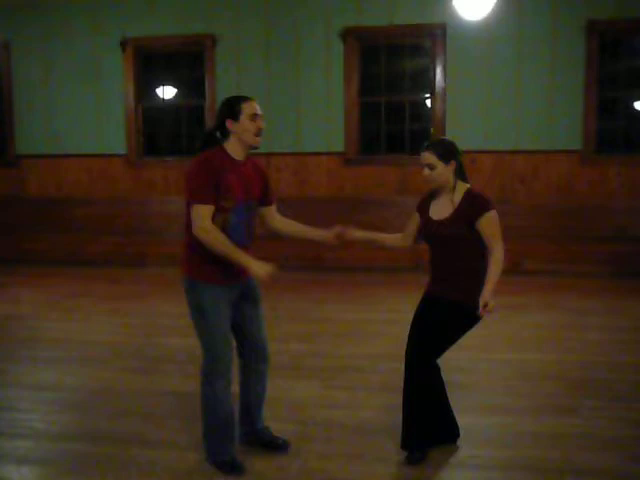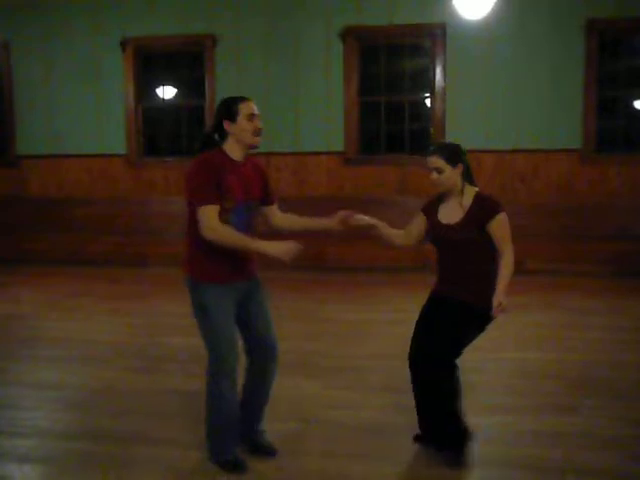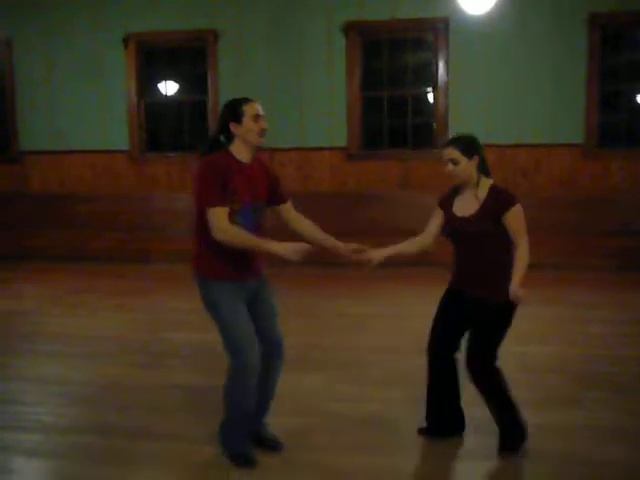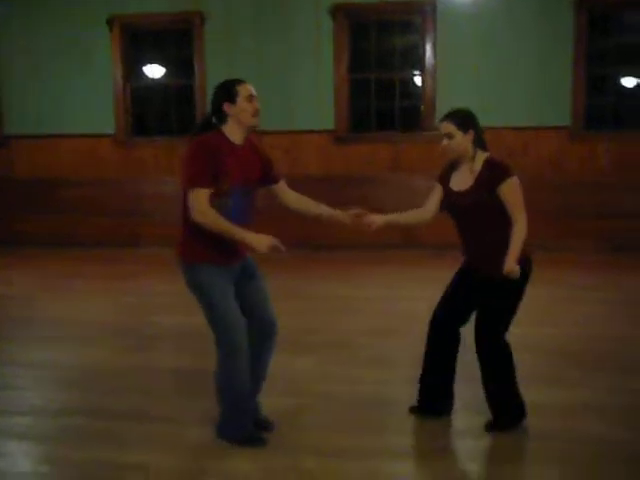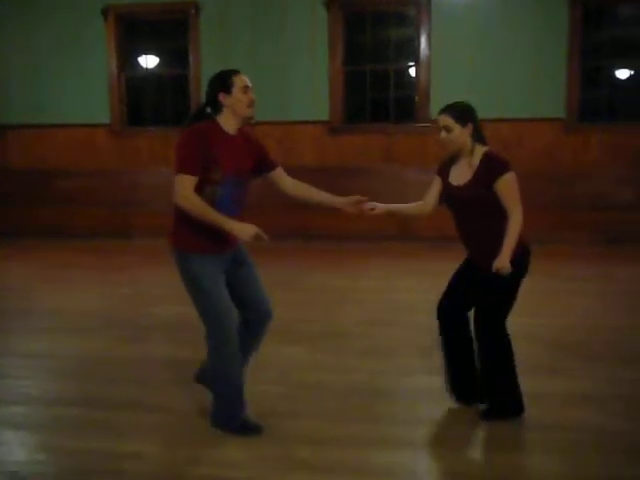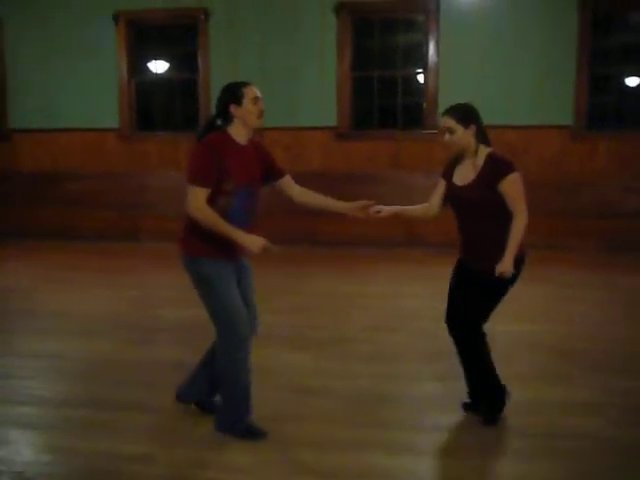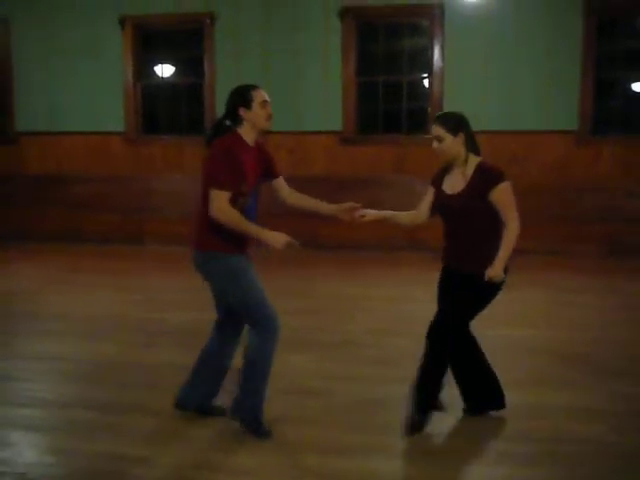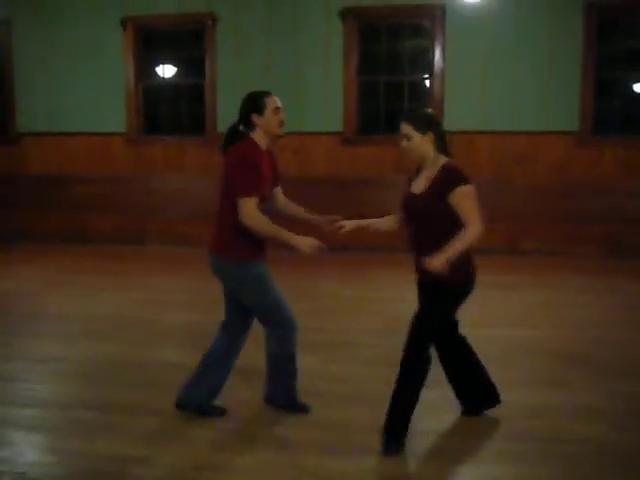
dt=0.2s
person 1, frame 1
left shoulder: (255, 171)
right shoulder: (206, 165)
left elbow: (275, 220)
right elbow: (202, 228)
left wrist: (321, 234)
right wrist: (249, 262)
left hip: (242, 280)
right hip: (207, 282)
left knee: (256, 354)
right knee: (219, 365)
left ankle: (253, 428)
right ankle: (219, 447)
person 1, frame 2
left shoulder: (255, 170)
right shoulder: (206, 166)
left elbow: (276, 217)
right elbow: (210, 229)
left wrist: (325, 223)
right wrist: (267, 248)
left hip: (246, 279)
right hip: (210, 283)
left knee: (266, 352)
right knee: (224, 364)
left ankle: (249, 431)
right ankle: (221, 446)
person 1, frame 3
left shoulder: (262, 171)
right shoulder: (212, 168)
left elbow: (294, 218)
right elbow: (220, 230)
left wrist: (338, 246)
right wrist: (277, 247)
left hip: (253, 276)
right hip: (218, 279)
left knee: (272, 350)
right knee: (247, 356)
left ankle: (254, 426)
right ankle: (234, 439)
person 1, frame 4
left shoulder: (253, 153)
right shoulder: (204, 148)
left elbow: (289, 197)
right elbow: (197, 210)
left wrist: (337, 215)
right wrist: (250, 237)
left hip: (239, 258)
right hip: (203, 262)
left knee: (264, 327)
right knee: (233, 341)
left ankle: (249, 407)
right ankle: (233, 424)
person 1, frame 5
left shoulder: (249, 143)
right shoulder: (197, 137)
left elbow: (289, 185)
right elbow: (182, 196)
left wrist: (339, 202)
right wrist: (233, 225)
left hip: (231, 247)
right hip: (196, 251)
left knee: (260, 313)
right knee: (224, 328)
left ankle: (216, 374)
right ankle: (228, 413)
person 1, frame 6
left shoulder: (258, 152)
right shoulder: (211, 148)
left elbow: (298, 193)
right elbow: (195, 207)
left wrist: (347, 208)
right wrist: (243, 238)
left hip: (232, 255)
right hip: (206, 255)
left knee: (242, 328)
right knee: (238, 332)
left ankle: (197, 391)
right ankle: (233, 418)
person 1, frame 7
left shoulder: (259, 152)
right shoulder: (226, 150)
left elbow: (288, 195)
right elbow: (217, 210)
left wrist: (334, 210)
right wrist: (267, 235)
left hip: (228, 253)
right hip: (218, 253)
left knee: (230, 326)
right knee: (266, 323)
left ankle: (194, 397)
right ankle: (246, 407)
person 1, frame 8
left shoulder: (262, 155)
right shoulder: (247, 157)
left elbow: (280, 202)
right elbow: (249, 217)
left wrist: (318, 220)
right wrist: (295, 240)
left hip: (237, 256)
right hip: (240, 259)
left knee: (235, 328)
right knee: (283, 324)
left ankle: (196, 396)
right ankle: (282, 394)
person 2, frame 1
left shoulder: (476, 203)
right shoulder: (428, 201)
left elbow: (496, 251)
right elbow: (406, 239)
left wrist: (487, 291)
right wrist: (366, 235)
left hip: (466, 297)
right hip: (437, 291)
left knee: (421, 356)
right knee: (417, 357)
left ankle: (420, 437)
right ankle: (442, 431)
person 2, frame 2
left shoulder: (486, 206)
right shoulder: (434, 205)
left elbow: (506, 252)
right elbow: (406, 238)
left wrist: (499, 292)
right wrist: (374, 224)
left hip: (476, 300)
right hip: (443, 294)
left knee: (439, 359)
right knee: (419, 357)
left ankle: (455, 438)
right ankle: (441, 430)
person 2, frame 3
left shoulder: (501, 198)
right shoulder: (450, 199)
left elbow: (521, 244)
right elbow: (425, 240)
left wrist: (516, 284)
right wrist: (385, 252)
left hip: (496, 295)
right hip: (461, 289)
left knee: (479, 360)
right knee: (438, 349)
left ankle: (513, 431)
right ankle: (445, 422)
person 2, frame 4
left shoulder: (497, 171)
right shoulder: (449, 173)
left elbow: (520, 218)
right elbow: (425, 213)
left wrist: (513, 259)
right wrist: (385, 219)
left hip: (507, 268)
right hip: (476, 266)
left knee: (489, 335)
right knee: (443, 321)
left ankle: (509, 412)
right ankle: (435, 401)
person 2, frame 5
left shoulder: (495, 165)
right shoulder: (448, 166)
left elbow: (515, 213)
right elbow: (426, 206)
left wrist: (505, 256)
right wrist: (387, 207)
left hip: (505, 260)
right hip: (477, 257)
left knee: (489, 324)
right knee: (448, 311)
left ankle: (507, 403)
right ankle: (468, 387)
person 2, frame 6
left shoulder: (499, 166)
right shoulder: (453, 167)
left elbow: (520, 214)
right elbow: (431, 208)
left wrist: (509, 257)
right wrist: (394, 210)
left hip: (498, 262)
right hip: (469, 260)
left knee: (463, 323)
right knee: (460, 323)
left ankle: (490, 397)
right ankle: (484, 397)
person 2, frame 7
left shoulder: (489, 175)
right shoulder: (442, 176)
left elbow: (513, 222)
right elbow: (419, 216)
left wrist: (500, 263)
right wrist: (380, 214)
left hip: (482, 272)
right hip: (453, 269)
left knee: (441, 332)
right knee: (456, 331)
left ankle: (424, 403)
right ankle: (486, 397)
person 2, frame 8
left shoulder: (452, 176)
right shoulder: (419, 175)
left elbow: (475, 226)
right elbow: (400, 221)
left wrist: (445, 257)
right wrist: (358, 224)
left hip: (451, 277)
right hip: (432, 276)
left knee: (417, 344)
right knee: (444, 335)
left ankle: (395, 430)
right ankle: (480, 396)
